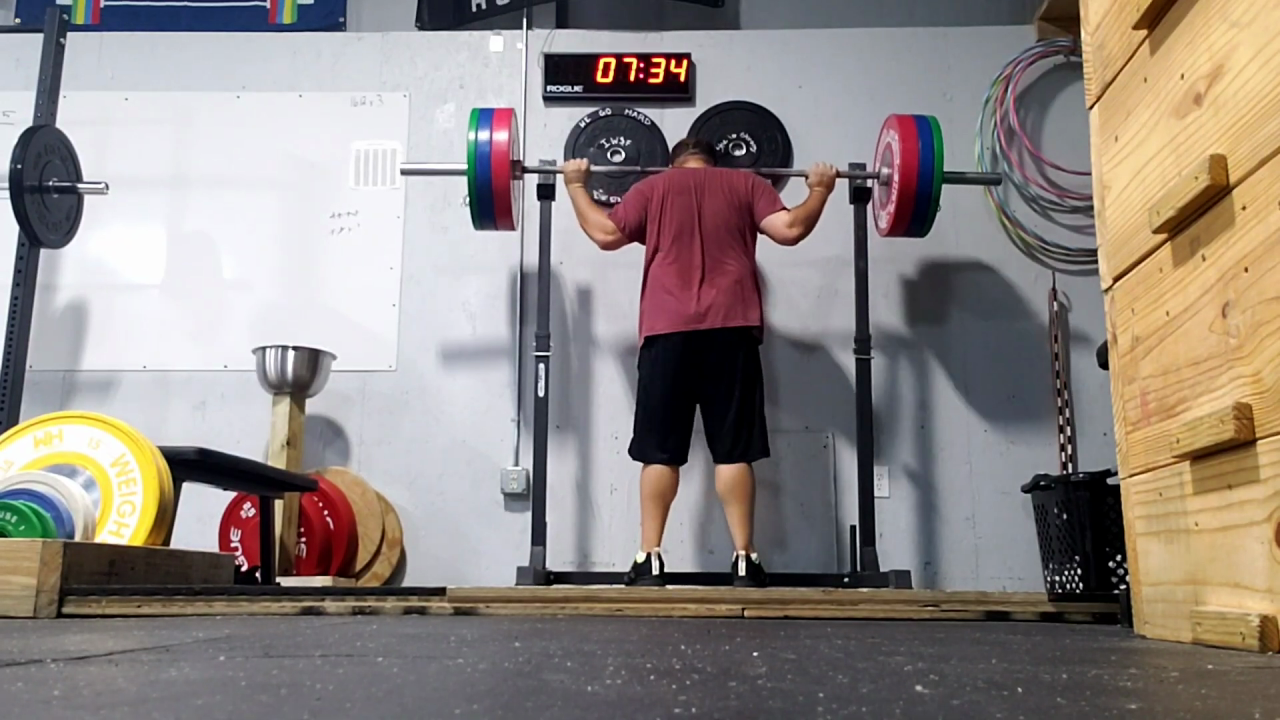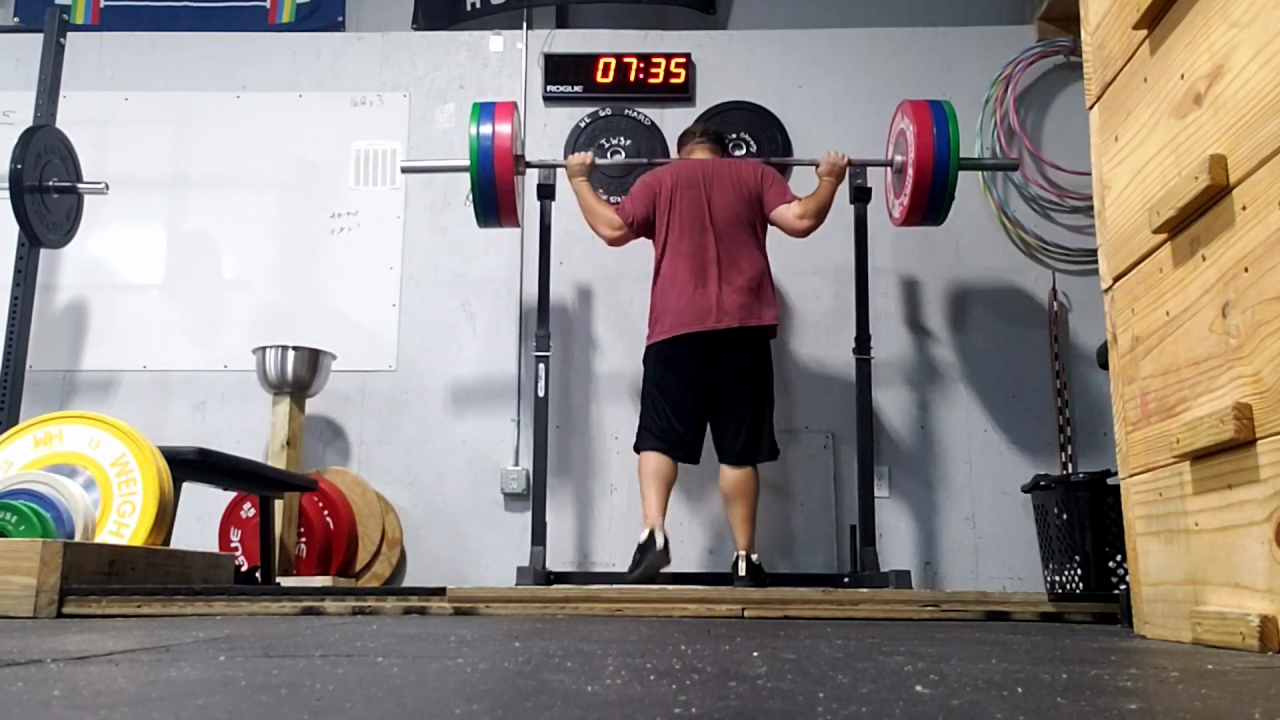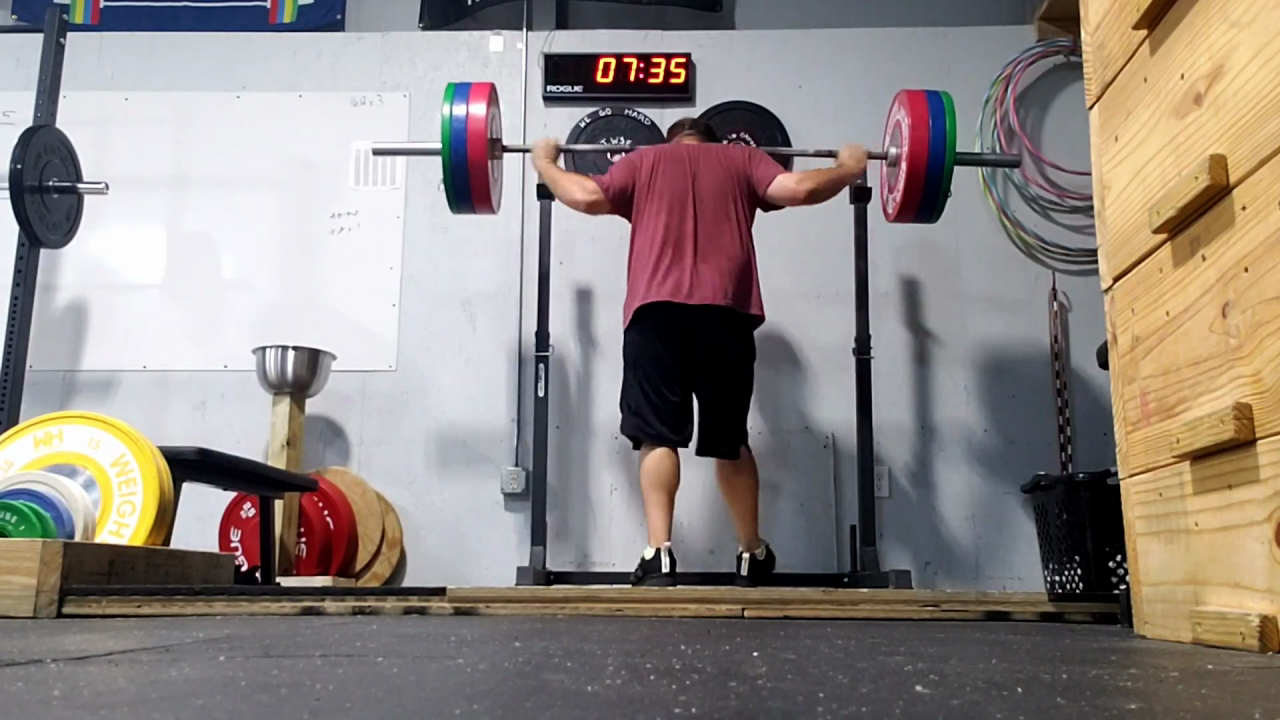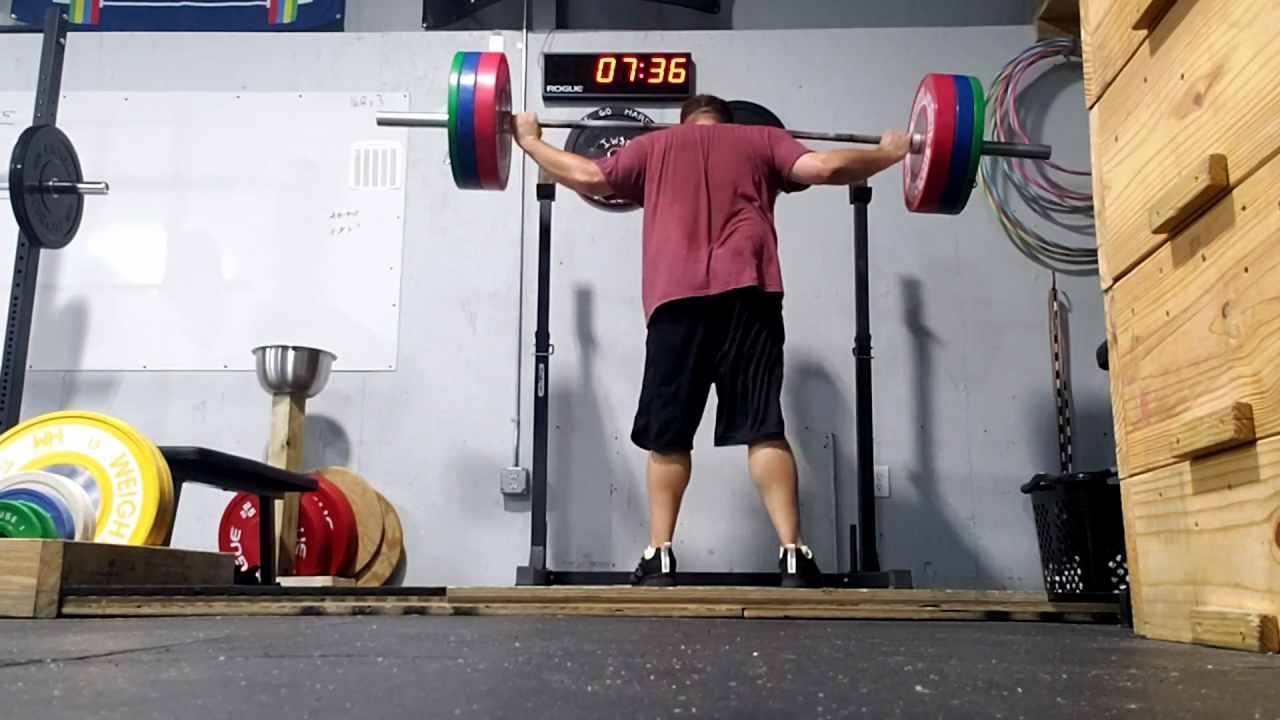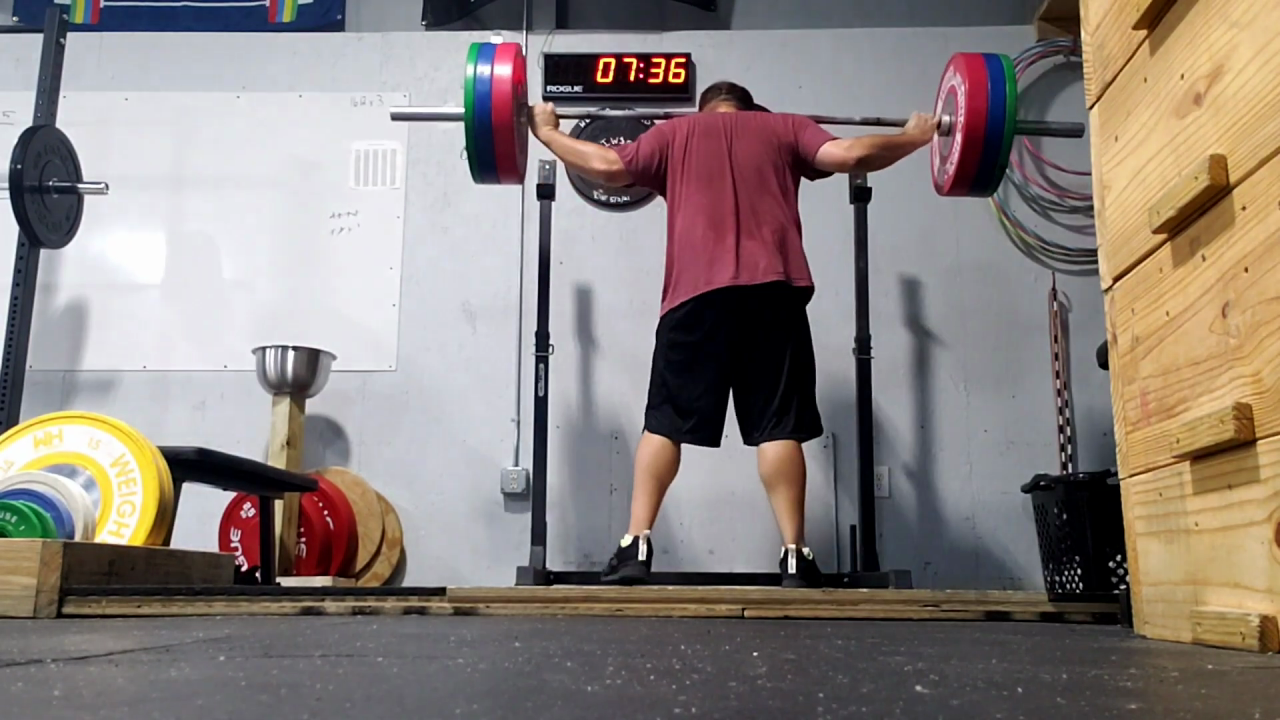
dt=0.4s
person 1, frame 1
left shoulder: (652, 187)
right shoulder: (746, 184)
left elbow: (605, 233)
right elbow: (789, 229)
left wrist: (576, 185)
right wrist: (820, 188)
left hip: (668, 330)
right hip: (731, 329)
left knee: (659, 451)
right knee: (734, 450)
left ankle: (650, 560)
right ankle: (744, 560)
person 1, frame 2
left shoulder: (658, 179)
right shoulder: (756, 175)
left elbow: (613, 229)
right elbow: (801, 221)
left wrist: (579, 179)
right wrist: (830, 179)
left hip: (676, 328)
right hip: (742, 328)
left knee: (659, 441)
right knee: (740, 451)
left ankle: (653, 536)
right ankle: (744, 561)
person 1, frame 3
left shoulder: (642, 160)
right shoulder: (743, 159)
left elbow: (587, 197)
right elbow: (797, 189)
left wrist: (545, 164)
right wrist: (849, 168)
left hip: (655, 309)
right hip: (726, 308)
left knee: (656, 435)
right knee: (730, 441)
left ankle: (659, 556)
right ankle: (751, 555)
person 1, frame 4
left shoulder: (655, 146)
right shoulder: (763, 140)
left elbow: (587, 177)
right elbow: (824, 168)
left wrist: (529, 140)
right wrist: (890, 154)
left hip: (677, 299)
right hip: (747, 295)
left knee: (668, 435)
right knee: (763, 428)
left ankle: (659, 556)
right ankle: (794, 555)
person 1, frame 5
left shoulder: (675, 132)
right shoulder: (784, 127)
left elbow: (609, 166)
right elbow: (850, 156)
left wrist: (547, 132)
right wrist: (916, 136)
left hip: (696, 291)
right hip: (772, 289)
left knee: (664, 422)
right knee: (779, 427)
left ankle: (637, 544)
right ankle: (794, 556)
